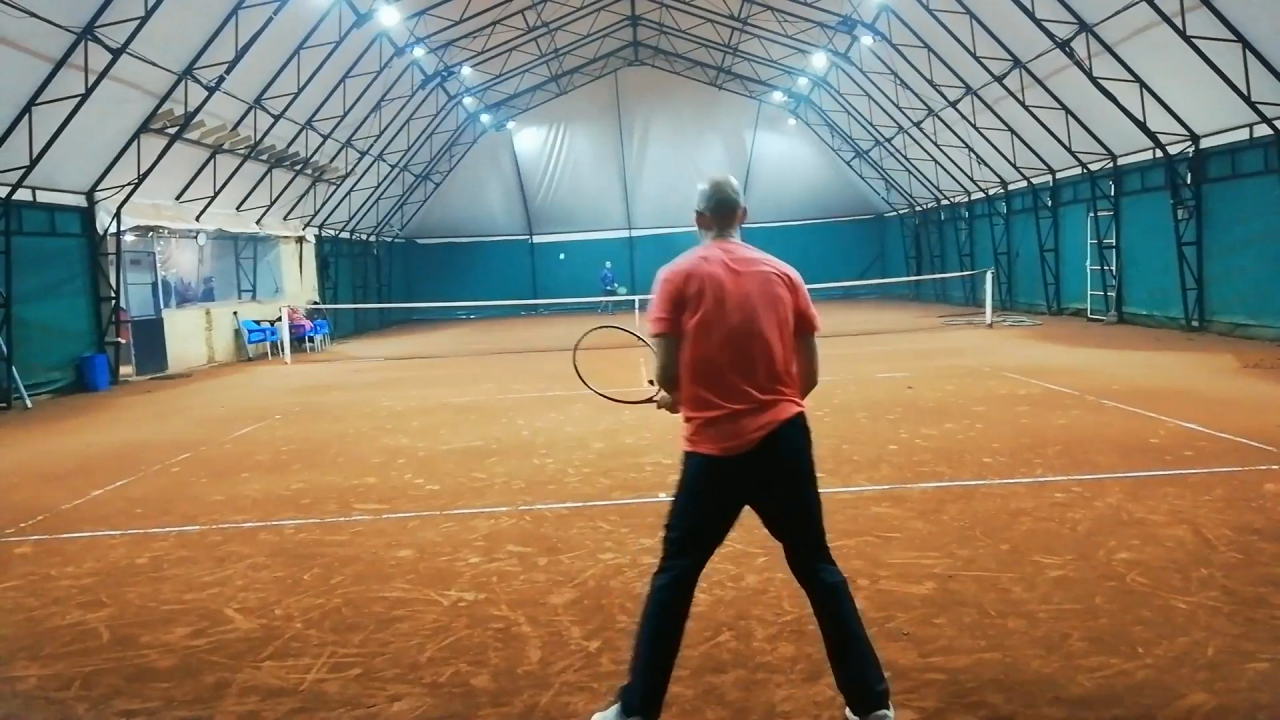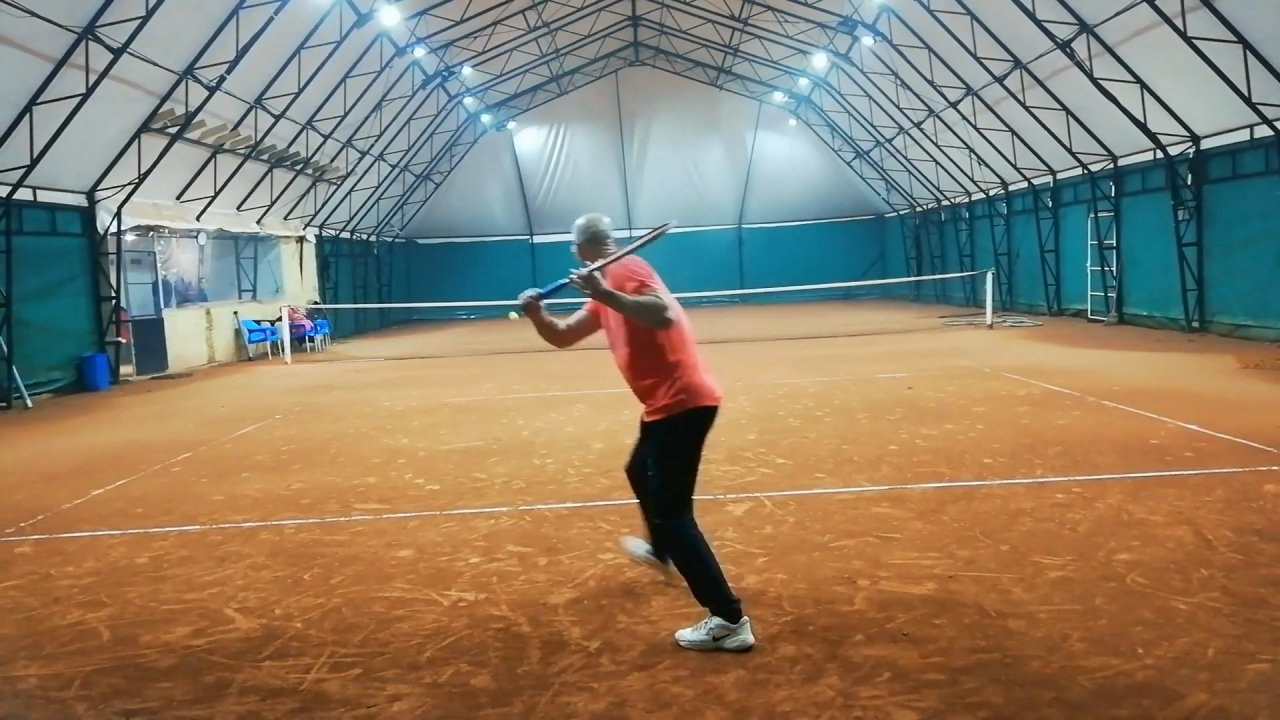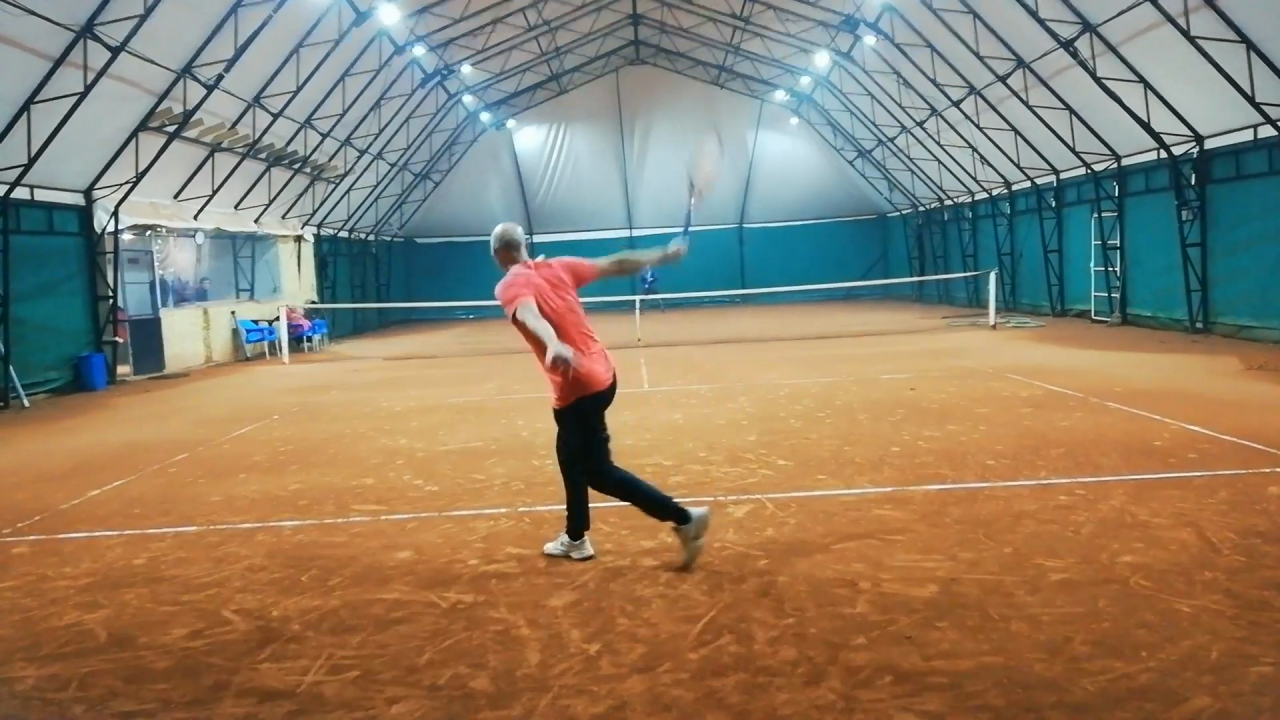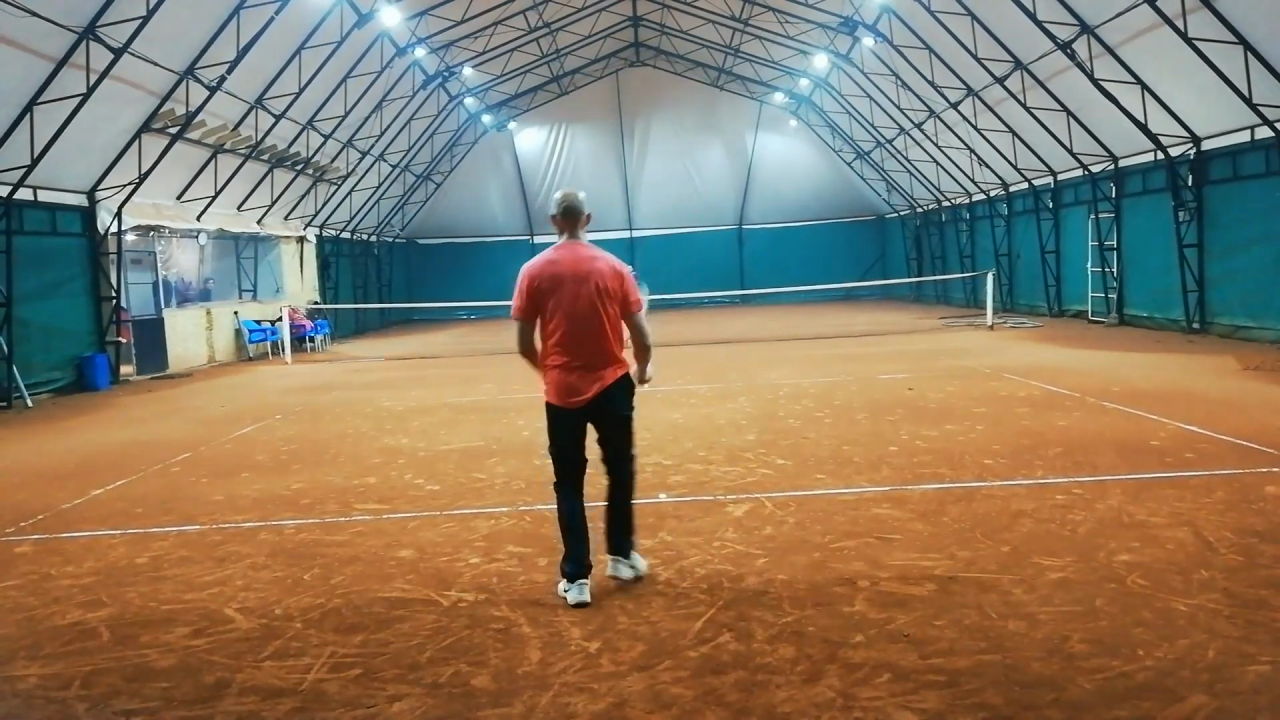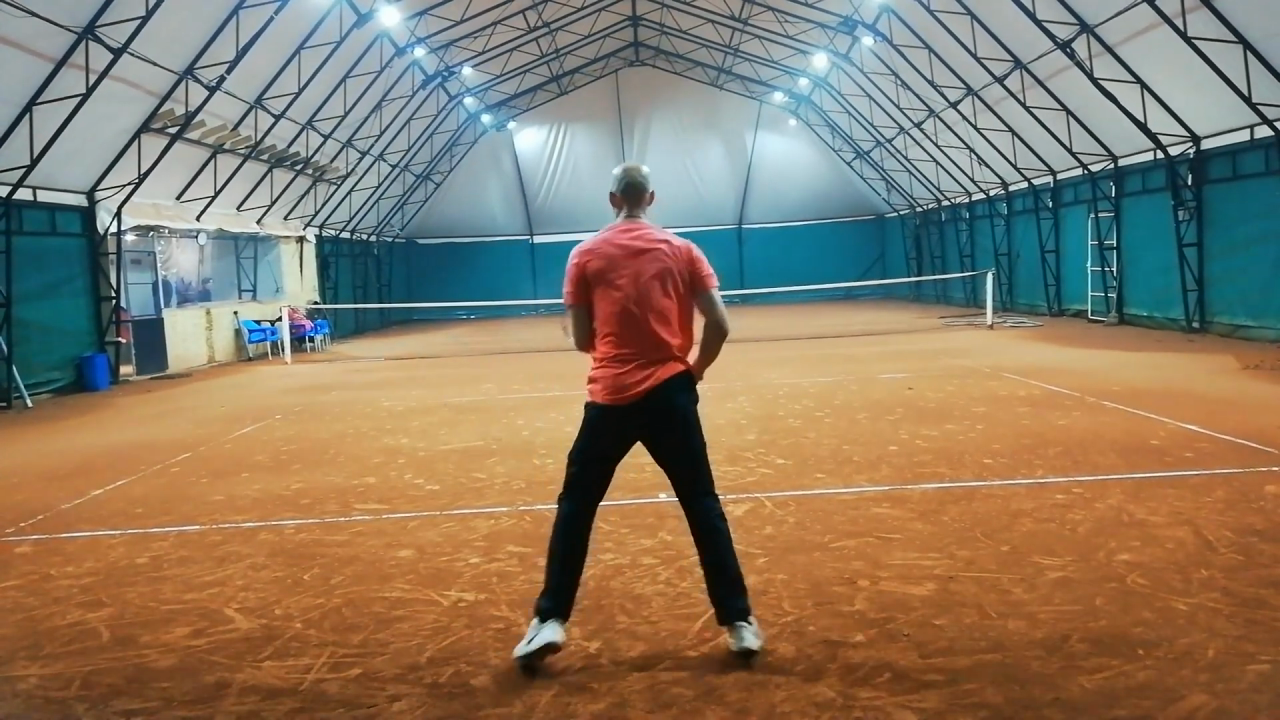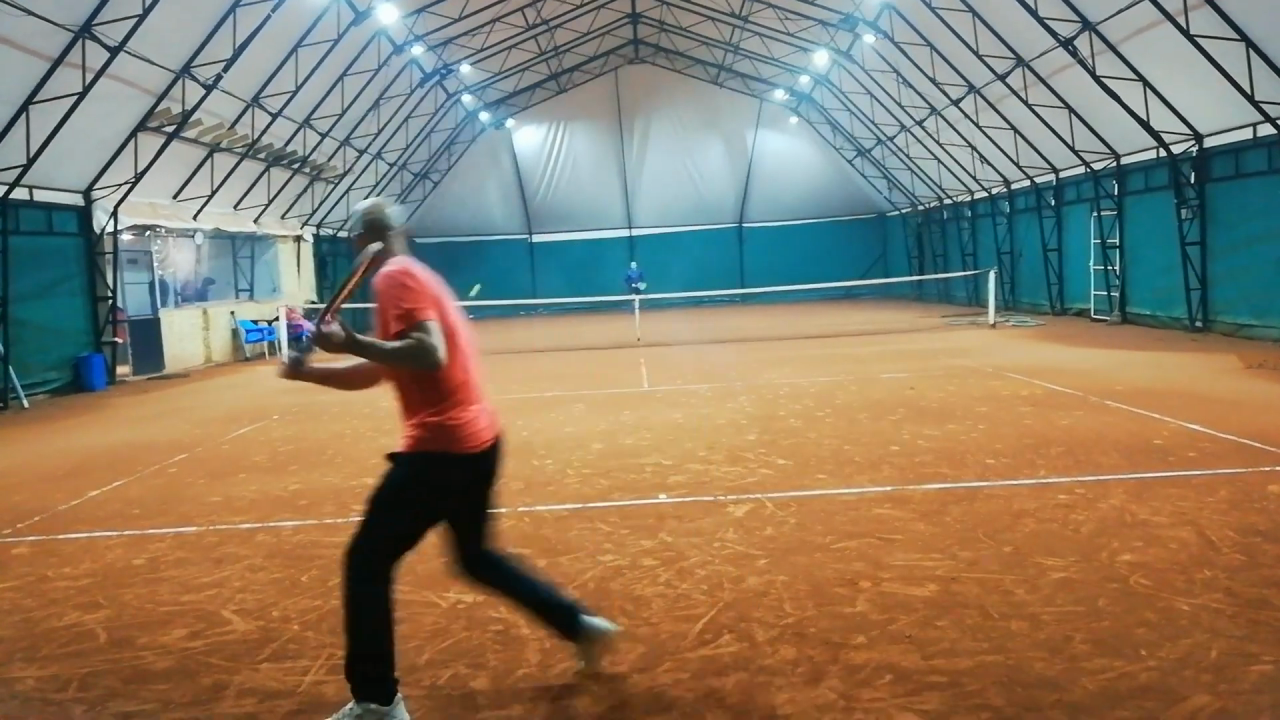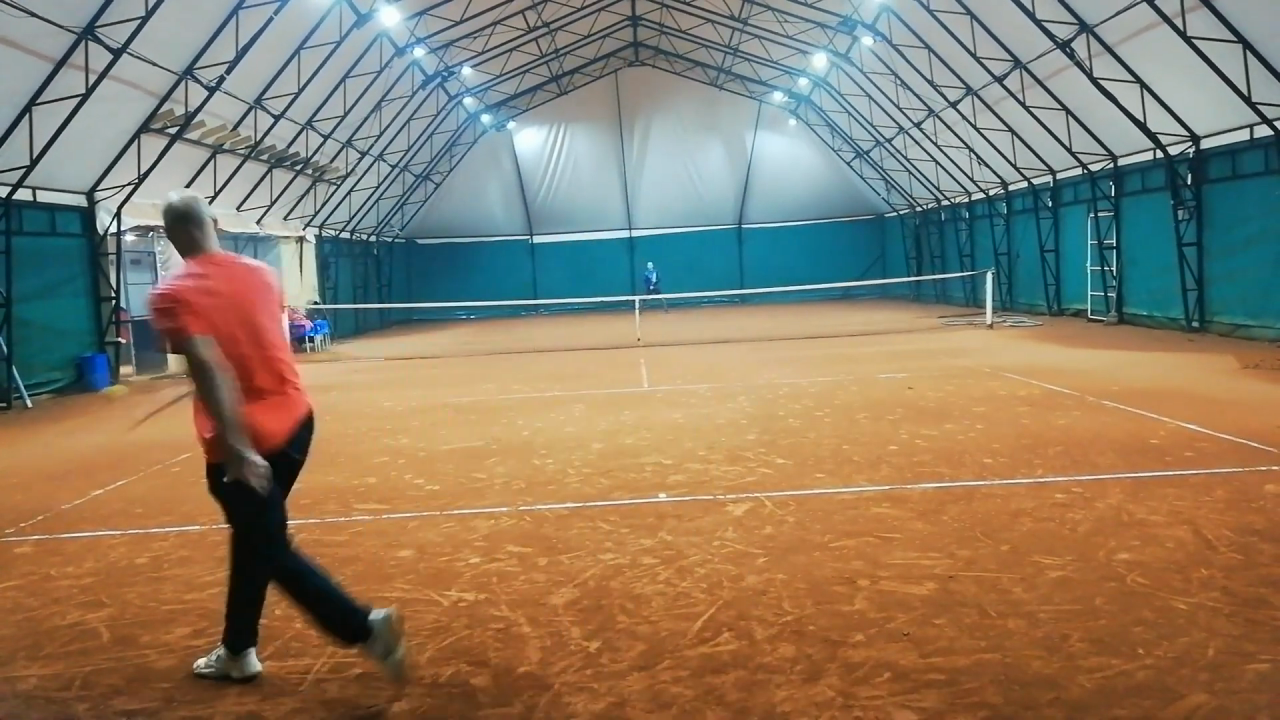
dt=0.7s
person 1, frame 1
left shoulder: (678, 276)
right shoulder: (783, 275)
left elbow: (667, 377)
right elbow: (809, 375)
left wrist: (679, 400)
left hip: (715, 447)
right hip: (784, 437)
left knee: (675, 575)
right knee: (819, 572)
person 1, frame 2
left shoulder: (625, 269)
right shoulder: (607, 288)
left elbow: (664, 316)
right elbow: (562, 335)
left wrist: (605, 294)
right wrist: (537, 312)
left hip: (679, 403)
right hip: (682, 401)
left knee: (668, 512)
right knee: (640, 472)
left ankle: (729, 620)
right ankle: (659, 550)
person 1, frame 3
left shoulder: (508, 287)
right shoulder: (558, 268)
left elbow: (532, 317)
right elbow: (616, 265)
left wrist: (555, 347)
right wrist: (661, 256)
left hip: (578, 387)
right hip: (601, 375)
left knee: (599, 472)
right knee: (571, 456)
left ankle: (683, 518)
right ankle: (575, 538)
person 1, frame 4
left shoulder: (534, 271)
right shoulder: (614, 268)
left elbow: (525, 343)
right elbow: (641, 337)
right wrist: (643, 368)
left hip: (563, 393)
right hip: (612, 386)
left knee: (569, 485)
right knee: (621, 471)
left ankle: (577, 578)
right ankle: (622, 556)
person 1, frame 5
left shoulder: (585, 253)
right shoulder: (683, 250)
left elbow: (582, 339)
right elbow: (718, 325)
right wrist: (693, 368)
left hip: (610, 398)
right hip: (669, 394)
left knee: (575, 506)
right knee: (703, 507)
left ankle: (550, 622)
right ankle: (739, 624)
person 1, frame 6
left shoulder: (394, 278)
right shoulder: (422, 278)
left elbow: (429, 358)
right elbow: (375, 372)
left wrist: (350, 343)
right wrist: (311, 372)
left hip: (440, 445)
right hip: (478, 438)
left knee: (366, 562)
right knee: (474, 557)
right ankle: (581, 626)
person 1, frame 7
left shoulder: (173, 295)
right shoulder: (255, 272)
left elbow: (212, 372)
left wrist: (236, 447)
left hip: (245, 441)
right hip: (294, 422)
left knee: (269, 553)
right knee: (254, 539)
left ankle: (366, 627)
right ankle: (238, 650)
